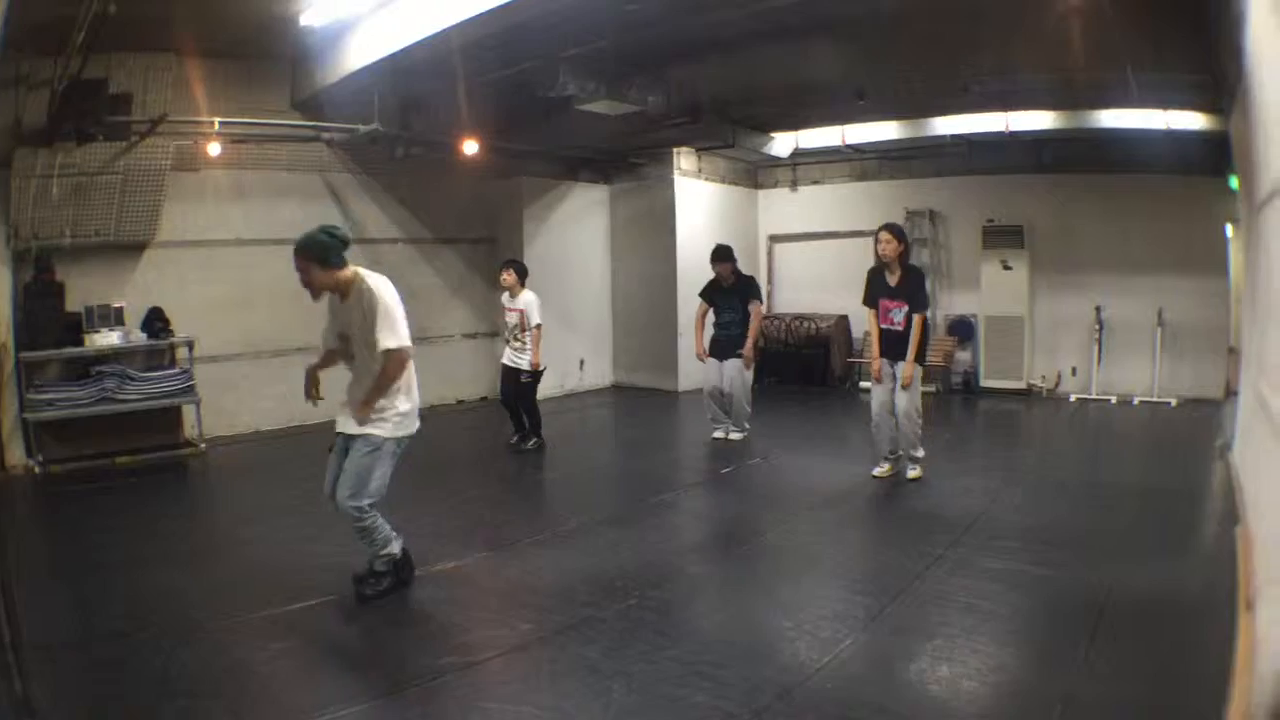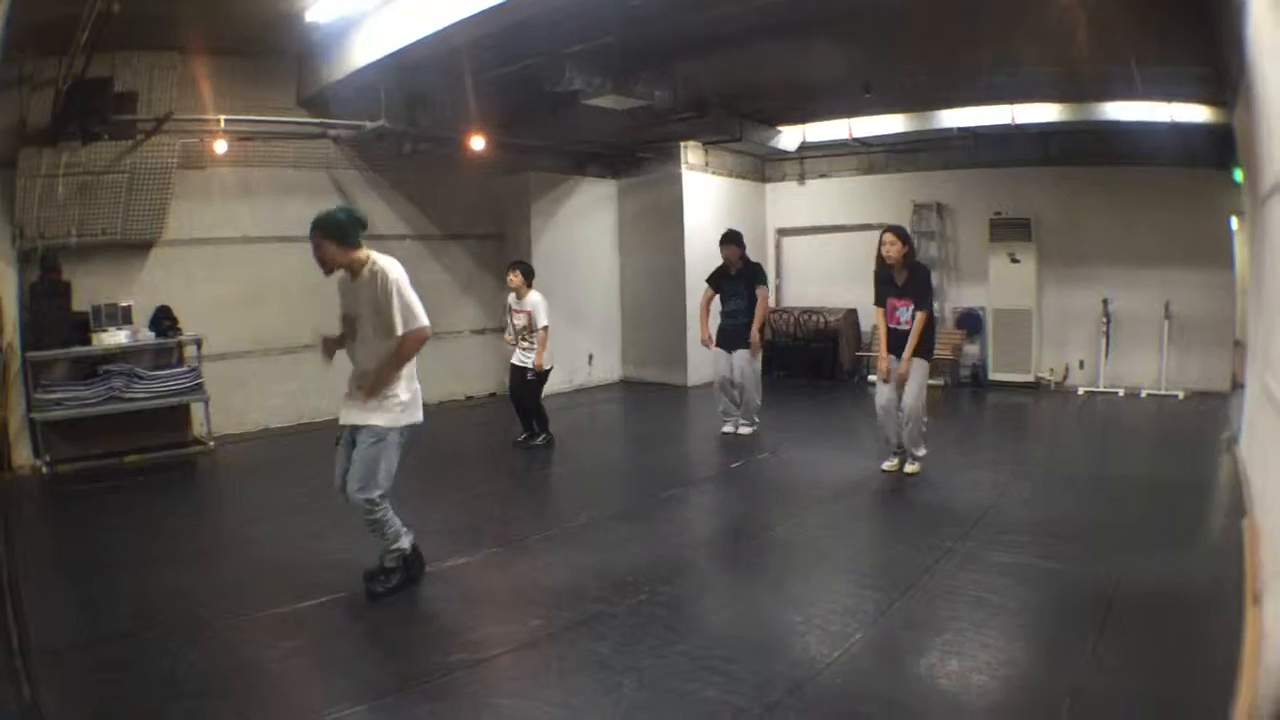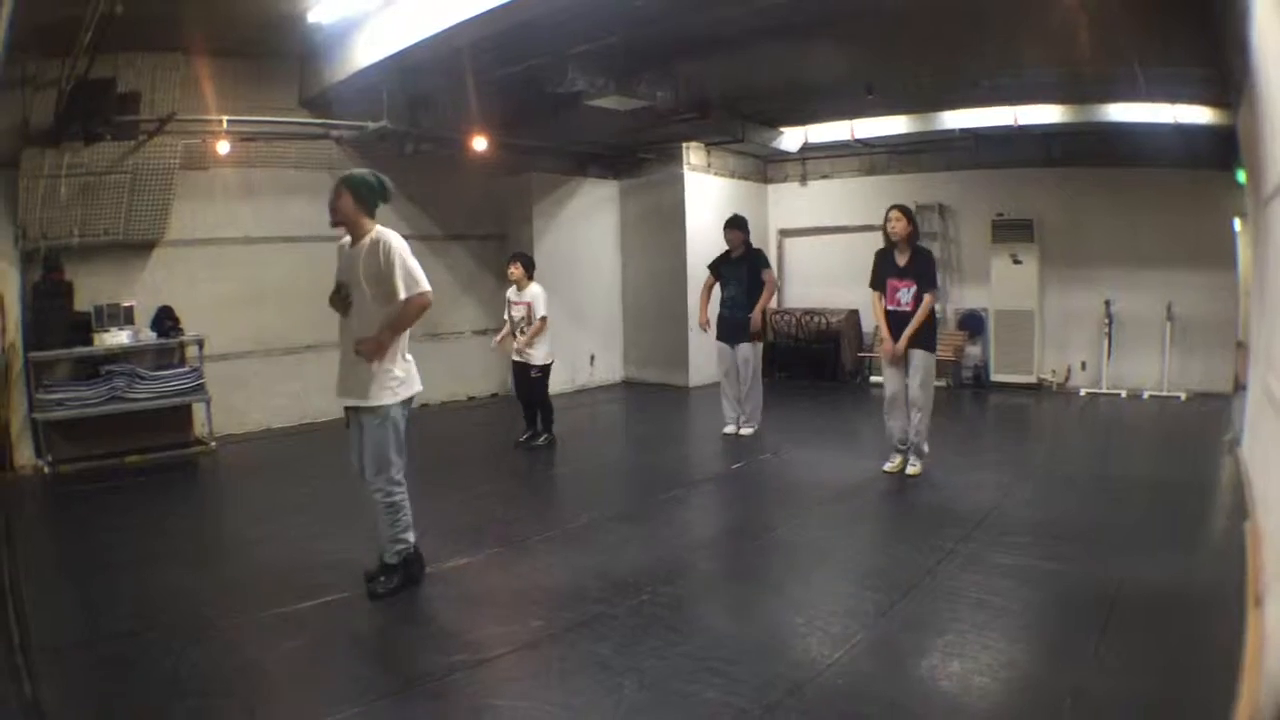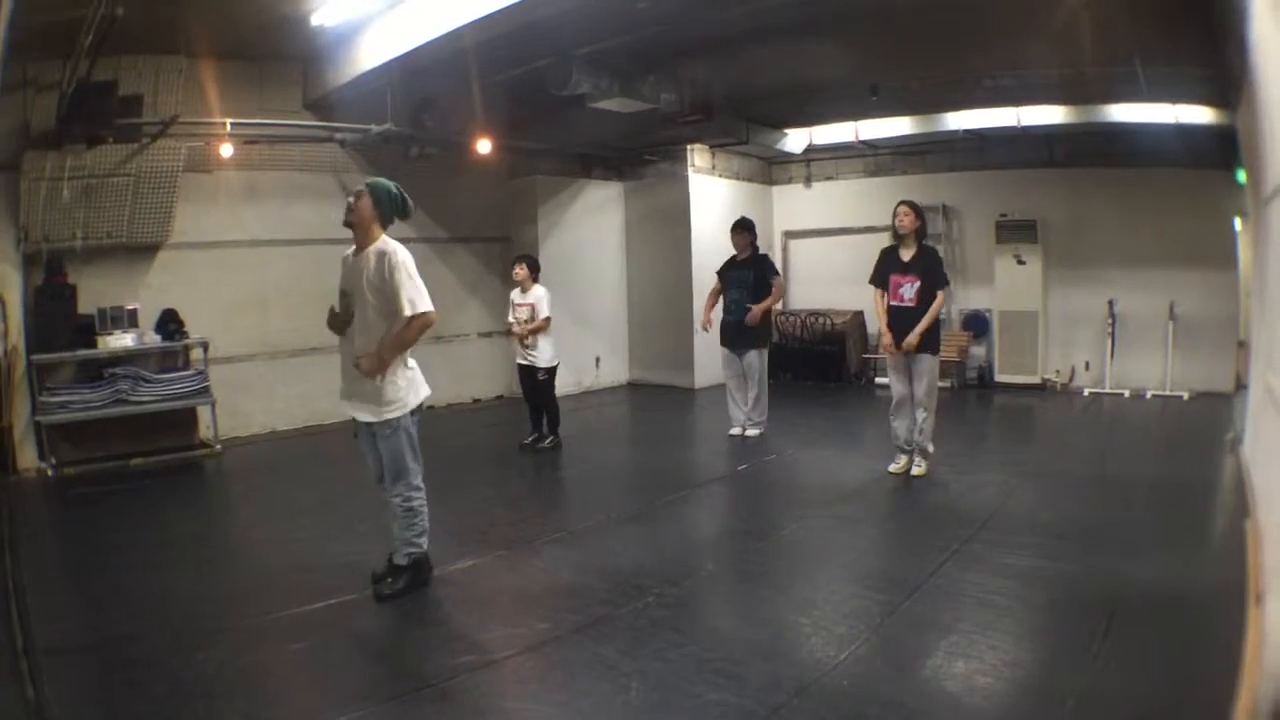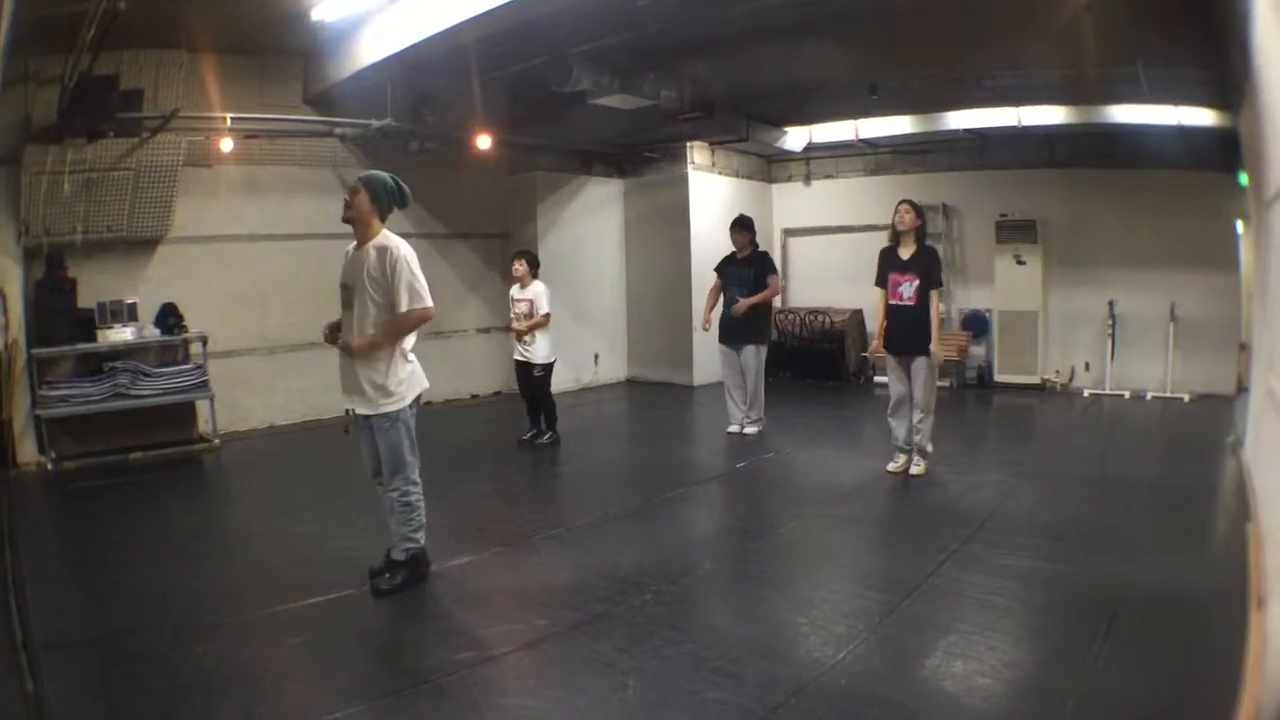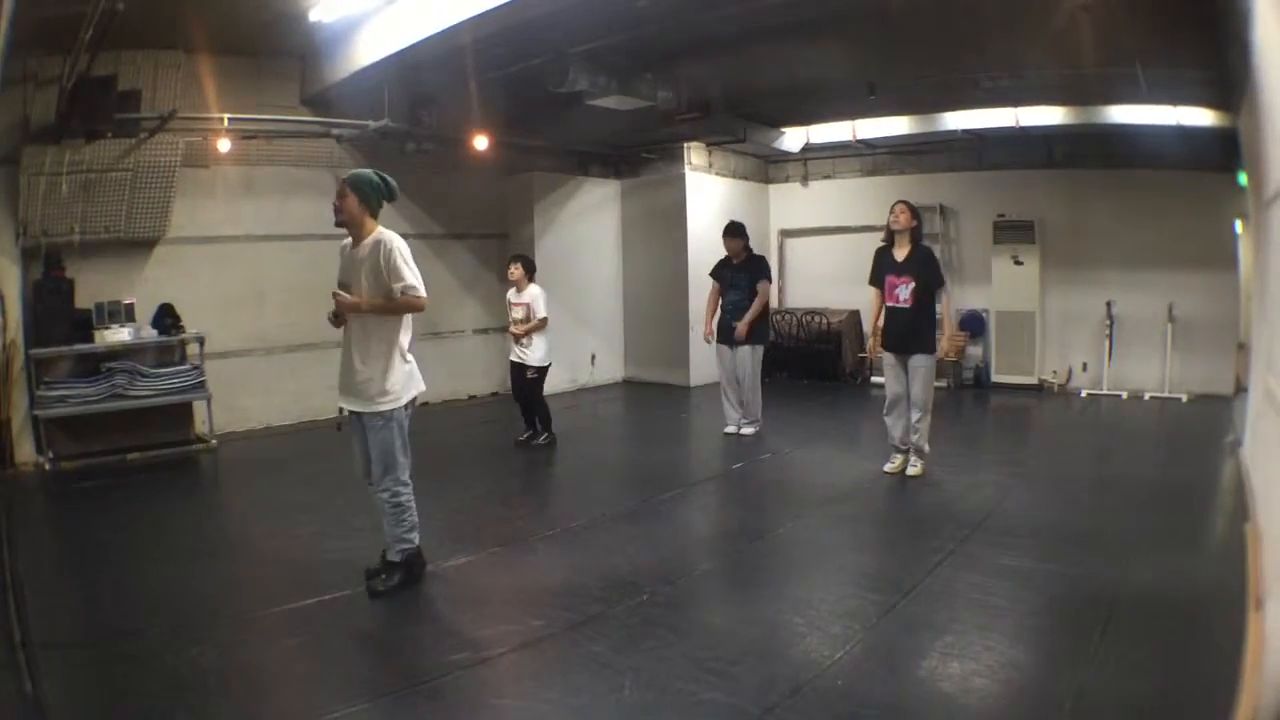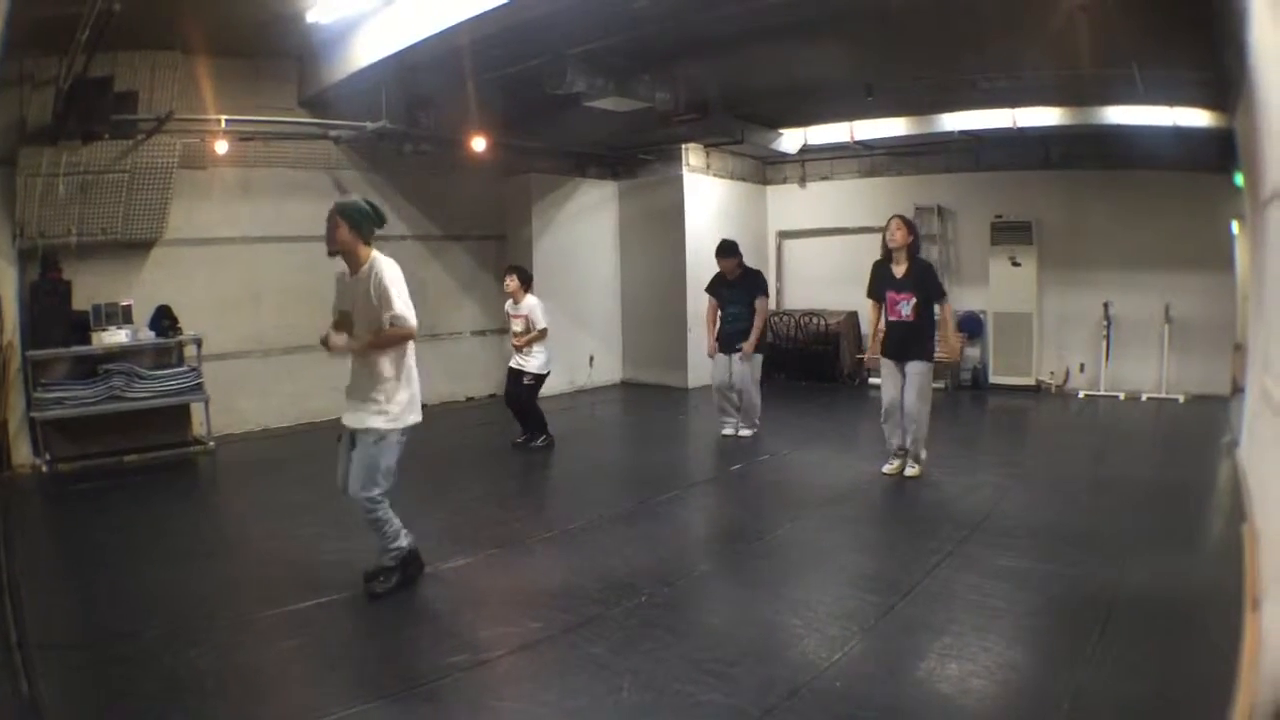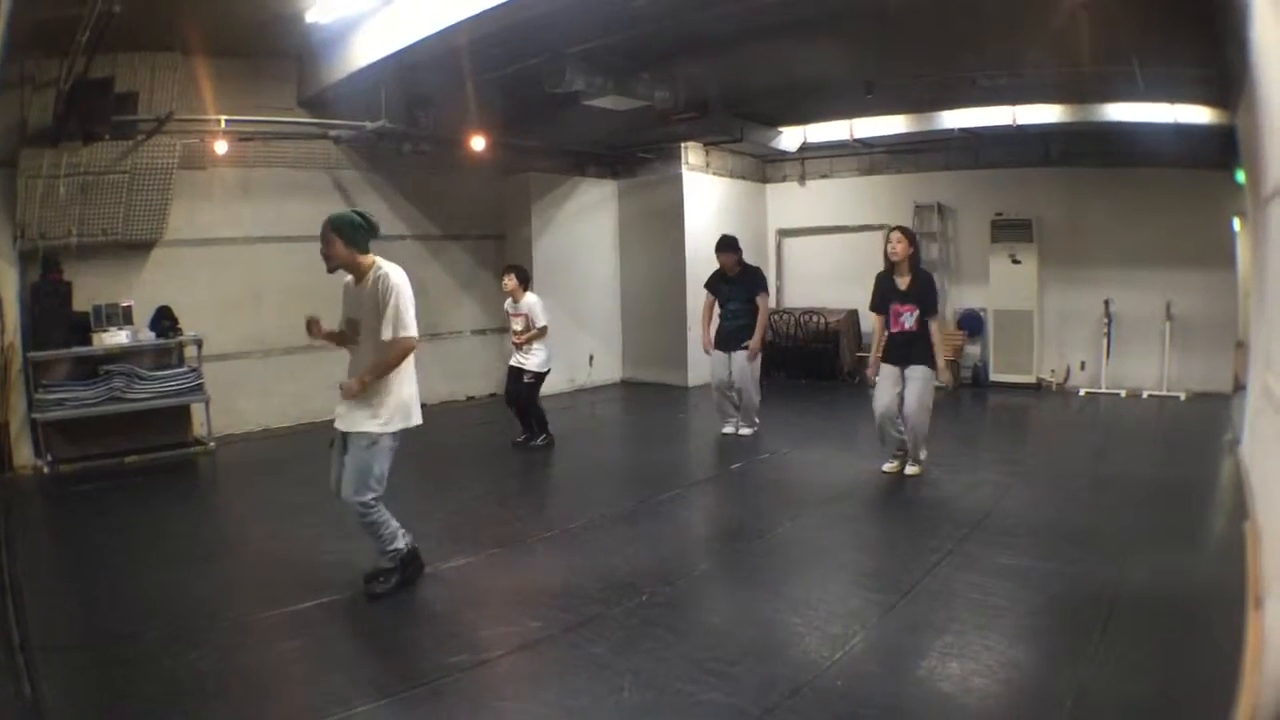
dt=0.2s
person 1, frame 1
left shoulder: (375, 290)
right shoulder: (335, 298)
left elbow: (400, 353)
left wrist: (368, 403)
right wrist: (316, 369)
left hip: (388, 414)
right hip: (359, 412)
left knee: (354, 499)
right knee: (335, 492)
left ankle: (393, 564)
right ankle: (388, 556)
person 1, frame 2
left shoulder: (386, 273)
right shoulder: (346, 280)
left elbow: (419, 333)
left wrist: (379, 378)
right wrist: (336, 342)
left hip: (388, 404)
right hip: (359, 401)
left knee: (364, 491)
right knee: (347, 485)
left ankle: (403, 559)
right ankle: (397, 553)
person 1, frame 3
left shoulder: (387, 243)
right shoulder: (344, 247)
left elbow: (422, 298)
left wrist: (383, 340)
right wrist: (337, 303)
left hip: (385, 382)
right hip: (356, 381)
left knee: (384, 477)
right knee: (369, 474)
left ankle: (403, 559)
right ankle: (396, 553)
person 1, frame 4
left shoulder: (392, 256)
right shoulder: (349, 258)
left elbow: (424, 316)
left wrist: (383, 357)
right wrist: (337, 322)
left hip: (392, 392)
right hip: (363, 392)
left knee: (404, 483)
right knee: (387, 482)
left ankle: (413, 562)
right ankle: (404, 557)
person 1, frame 5
left shoulder: (394, 250)
right shoulder: (352, 252)
left elbow: (423, 311)
left wrist: (372, 343)
right wrist: (338, 329)
left hip: (392, 386)
right hip: (362, 386)
left knee: (401, 479)
right knee: (383, 477)
left ankle: (411, 557)
right ankle: (401, 552)
person 1, frame 6
left shoulder: (388, 245)
right shoulder: (346, 249)
left elbow: (416, 300)
left wrist: (361, 305)
right wrist: (341, 313)
left hip: (388, 384)
right hip: (358, 383)
left knee: (392, 479)
right knee: (374, 477)
left ankle: (406, 558)
right ankle: (397, 552)
person 1, frame 7
left shoulder: (382, 271)
right shoulder: (344, 276)
left elbow: (405, 330)
left wrist: (351, 346)
right wrist: (334, 335)
left hip: (389, 403)
right hip: (362, 400)
left knee: (365, 490)
right knee: (352, 485)
left ankle: (402, 558)
right ankle: (396, 554)
person 1, frame 8
left shoulder: (390, 279)
right shoulder: (349, 285)
left elbow: (406, 342)
left wrist: (363, 380)
right wrist: (324, 334)
left hip: (383, 409)
right hip: (356, 405)
left knee: (359, 494)
right knee: (343, 488)
left ankle: (402, 557)
right ankle: (396, 553)
person 2, frame 1
left shoulder: (915, 275)
right shoulder: (874, 275)
left elbow: (918, 320)
right elbow: (872, 316)
left wrist: (910, 362)
right wrist: (875, 356)
left hip: (908, 351)
right hip: (884, 351)
left knee: (906, 407)
right knee: (879, 408)
left ankle: (914, 458)
right ankle: (889, 458)
person 2, frame 2
left shoulder: (921, 273)
right shoulder: (881, 274)
left elbow: (921, 318)
right elbow: (881, 316)
left wrist: (906, 360)
right wrist: (883, 356)
left hip: (918, 348)
right hip: (891, 347)
left knee: (911, 404)
right knee: (884, 403)
left ankle: (914, 454)
right ankle: (897, 451)
person 2, frame 3
left shoulder: (923, 256)
right shoulder: (882, 257)
left elbow: (928, 300)
right elbow: (877, 298)
left wrist: (905, 338)
right wrist: (885, 336)
left hip: (920, 336)
right hip: (892, 334)
left knee: (918, 396)
right knee: (892, 395)
left ankle: (916, 453)
right ankle: (899, 450)
person 2, frame 4
left shoulder: (929, 255)
right shoulder: (887, 255)
left elbow: (940, 297)
right elbow: (879, 295)
left wrist: (918, 332)
right wrist: (884, 331)
left hip: (924, 337)
right hip: (895, 337)
left knee: (923, 398)
right knee: (899, 397)
left ankle: (922, 454)
right ankle: (903, 452)
person 2, frame 5
left shoulder: (928, 254)
right shoulder: (886, 255)
left elbow: (935, 298)
right elbow: (884, 296)
left wrist: (935, 341)
right wrist: (878, 335)
left hip: (920, 340)
right hip: (894, 339)
left knee: (922, 400)
right knee: (898, 398)
left ankle: (920, 454)
right ankle: (901, 451)
person 2, frame 6
left shoulder: (924, 254)
right shoulder: (881, 254)
left elbow: (941, 294)
left wrist: (947, 334)
right wrist: (871, 331)
left hip: (920, 339)
right hip: (892, 338)
left knee: (919, 400)
right knee: (895, 397)
left ankle: (917, 454)
right ankle: (899, 451)
person 2, frame 7
left shoulder: (923, 268)
right shoulder: (879, 268)
left elbow: (943, 304)
left wrist: (951, 338)
right wrist: (873, 341)
left hip: (919, 348)
right hip: (892, 348)
left knee: (914, 407)
right knee: (890, 405)
left ankle: (915, 457)
right ankle: (897, 454)
person 2, frame 8
left shoulder: (924, 280)
right shoulder: (882, 280)
left elbow: (933, 323)
right elbow: (879, 322)
left wrist: (941, 363)
right wrist: (873, 358)
left hip: (920, 357)
right hip: (892, 356)
left knee: (914, 411)
right knee: (883, 410)
left ankle: (915, 457)
right ankle: (898, 453)
person 3, frame 1
left shoulder: (748, 284)
right shoulder: (712, 286)
left elbow: (756, 314)
right elbow: (700, 315)
left wrist: (749, 345)
right wrist: (699, 343)
left hip: (740, 348)
right hip: (717, 346)
left knee: (734, 389)
right knee: (711, 388)
left ankle: (738, 427)
right ankle: (721, 425)
person 3, frame 2
left shoulder: (755, 270)
right shoulder: (720, 273)
left elbow: (763, 298)
right elbow: (706, 300)
left wrist: (755, 330)
right wrist: (704, 329)
left hip: (747, 336)
right hip: (725, 335)
left knee: (745, 380)
right knee: (722, 379)
left ankle: (748, 420)
right ankle: (730, 419)
person 3, frame 3
left shoulder: (756, 256)
right shoulder: (722, 260)
left elbow: (771, 282)
right elbow: (707, 286)
left wrist: (758, 310)
right wrist: (703, 312)
left hip: (748, 327)
right hip: (725, 326)
left knee: (749, 376)
right knee: (727, 375)
left ankle: (750, 421)
right ankle: (731, 420)
person 3, frame 4
left shoulder: (762, 262)
right shoulder: (729, 265)
left elbow: (780, 289)
right elbow: (716, 291)
left wrist: (762, 307)
right wrist: (707, 312)
left hip: (754, 332)
right hip: (729, 331)
left knee: (756, 380)
right knee: (733, 379)
left ankle: (755, 423)
right ankle: (738, 422)
person 3, frame 5
left shoulder: (762, 259)
right shoulder: (727, 261)
left elbow: (774, 288)
right elbow: (716, 288)
left wrist: (749, 302)
right wrist: (707, 312)
left hip: (754, 329)
right hip: (728, 327)
left knee: (753, 376)
right knee: (731, 377)
left ankle: (754, 421)
right ankle: (737, 419)
person 3, frame 6
left shoulder: (758, 263)
right shoulder: (722, 265)
left elbow: (763, 295)
right elbow: (714, 294)
left wrist: (746, 322)
right wrist: (708, 323)
left hip: (751, 331)
right hip: (726, 330)
left knee: (748, 378)
right knee: (728, 378)
left ankle: (751, 421)
right ankle: (733, 420)
person 3, frame 7
left shoulder: (755, 278)
right shoulder: (717, 280)
left elbow: (761, 311)
right elbow: (712, 309)
left wrist: (752, 342)
right wrist: (711, 339)
left hip: (748, 342)
right hip: (725, 340)
left knee: (745, 384)
right knee: (719, 383)
left ankle: (748, 423)
right ankle: (730, 422)
person 3, frame 8
left shoulder: (754, 275)
right shoulder: (717, 277)
left elbow: (763, 307)
right elbow: (708, 305)
left wrist: (757, 338)
right wrist: (706, 334)
left hip: (747, 339)
right hip: (723, 337)
left knee: (744, 382)
right knee: (719, 381)
left ankle: (749, 421)
right ankle: (730, 421)
person 4, frame 1
left shoulder: (529, 298)
right shoulder: (504, 297)
left elbow: (536, 328)
left wrist: (535, 354)
right wrist: (508, 339)
left hip: (528, 360)
right hip: (510, 357)
left knee: (527, 399)
right knee: (507, 396)
left ankle: (536, 437)
right ankle: (520, 431)
person 4, frame 2
left shoulder: (536, 299)
right shoulder: (511, 299)
left elbow: (543, 329)
left wrist: (539, 355)
right wrist: (508, 334)
left hip: (536, 360)
right hip: (519, 358)
left knee: (531, 398)
right knee: (515, 396)
left ankle: (545, 433)
right ankle: (529, 430)
person 4, frame 3
left shoulder: (536, 291)
right shoulder: (510, 293)
left elbow: (542, 321)
left wrist: (526, 341)
right wrist: (500, 336)
left hip: (538, 354)
right hip: (519, 354)
left knee: (539, 394)
right knee: (523, 394)
left ankle: (547, 433)
right ankle: (531, 429)
person 4, frame 4
left shoulder: (540, 293)
right shoulder: (514, 295)
left elbow: (545, 322)
left wrist: (524, 330)
right wrist: (515, 330)
left hip: (543, 357)
right hip: (524, 356)
left knee: (546, 397)
right knee: (530, 397)
left ankle: (553, 435)
right ankle: (537, 432)
person 4, frame 5
left shoulder: (539, 289)
right shoulder: (514, 290)
left elbow: (545, 318)
left wrist: (525, 326)
right wrist: (514, 326)
left hip: (540, 353)
right hip: (521, 352)
left knee: (542, 393)
right knee: (527, 393)
left ankle: (551, 431)
right ankle: (535, 428)
person 4, frame 6
left shoulder: (535, 292)
right shoulder: (510, 294)
left elbow: (542, 321)
left wrist: (522, 329)
right wrist: (512, 329)
left hip: (536, 355)
right hip: (517, 354)
left knee: (534, 395)
right knee: (519, 395)
left ankle: (547, 432)
right ankle: (531, 429)
person 4, frame 7
left shoulder: (533, 303)
right shoulder: (508, 305)
left elbow: (542, 331)
left wrist: (523, 341)
right wrist: (513, 340)
left hip: (535, 362)
right hip: (518, 361)
left knee: (527, 401)
right knee: (511, 399)
left ankle: (544, 435)
right ankle: (528, 432)
person 4, frame 8
left shoulder: (532, 301)
right shoulder: (508, 304)
left elbow: (543, 329)
left wrist: (524, 339)
right wrist: (514, 338)
left hip: (536, 360)
right hip: (518, 359)
left knee: (527, 399)
right knee: (511, 397)
left ankle: (545, 434)
right ankle: (528, 431)
